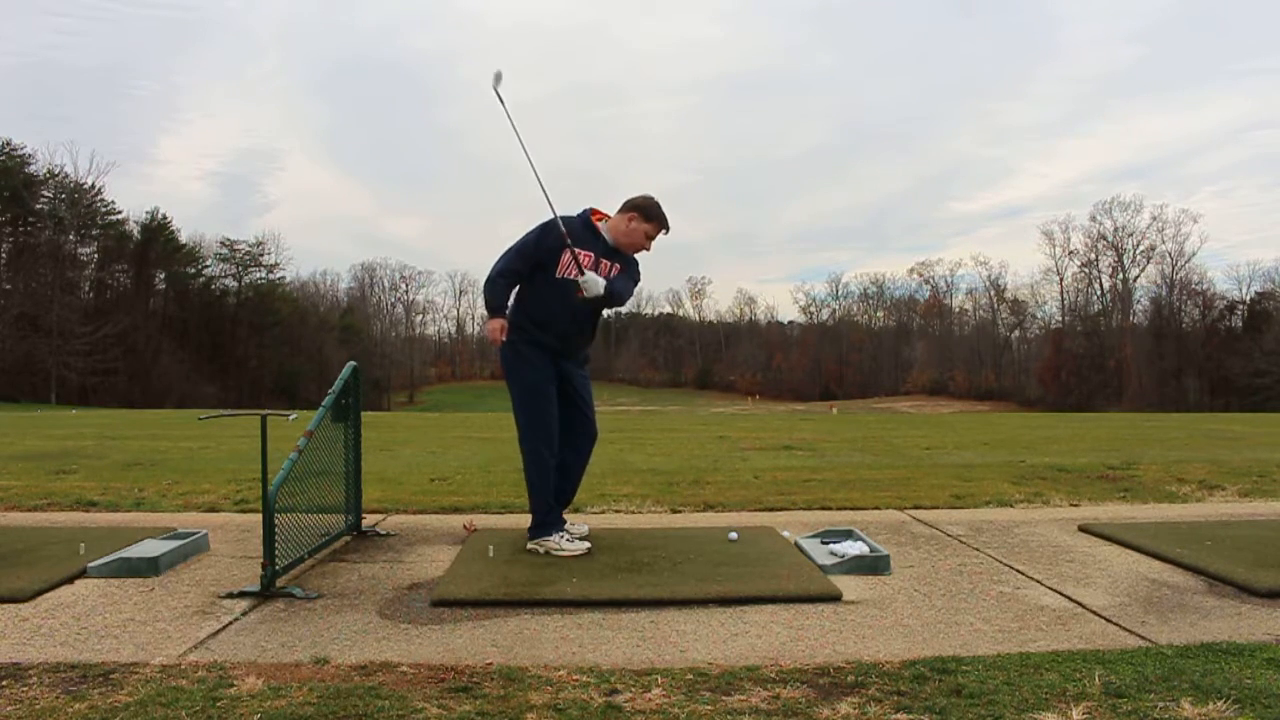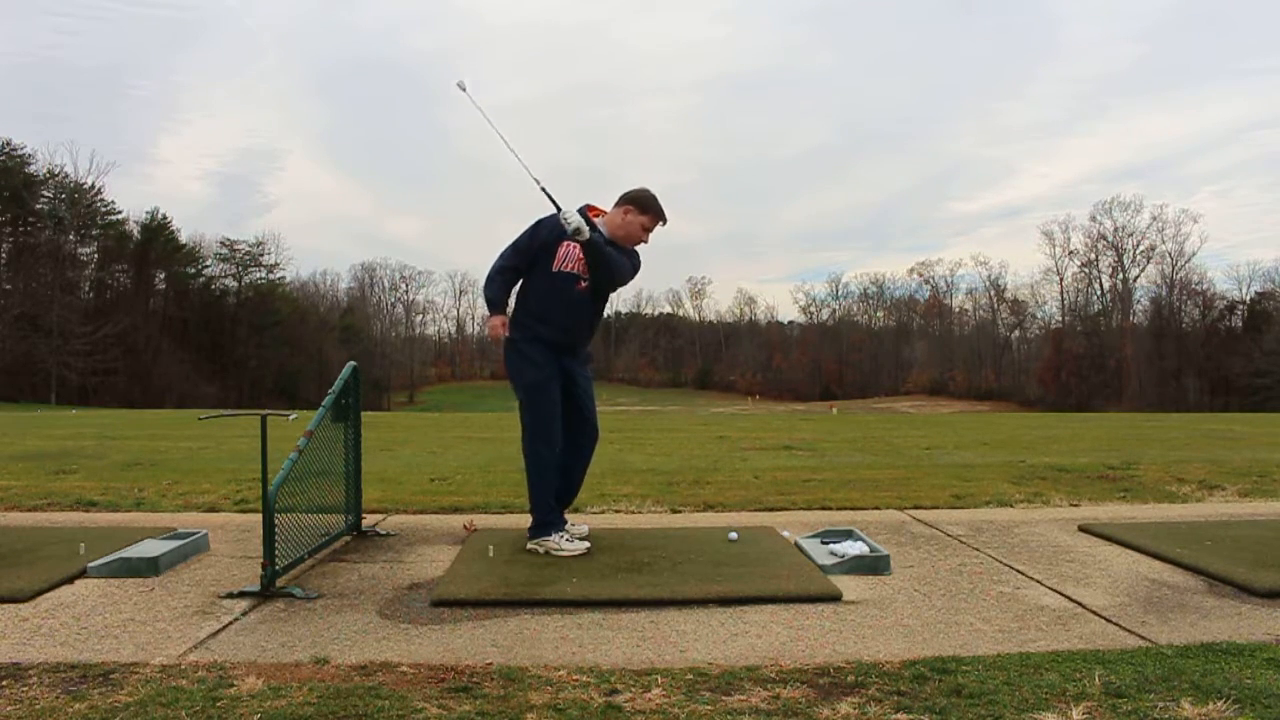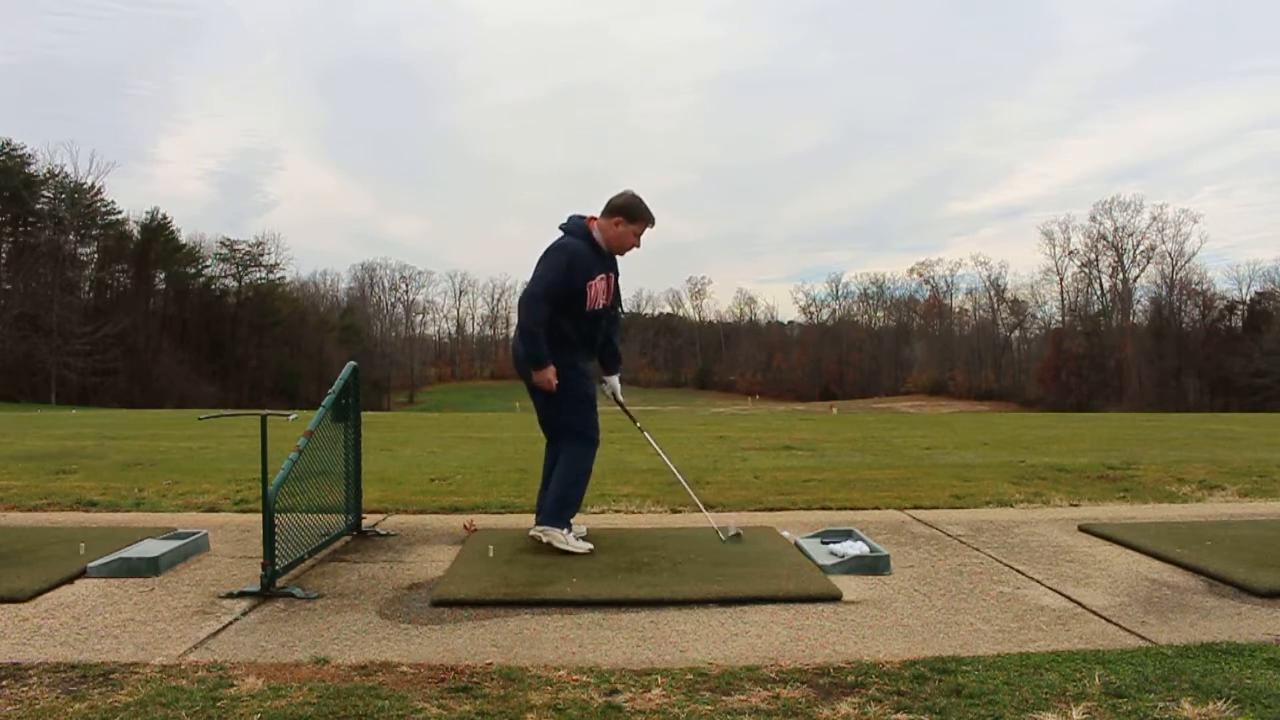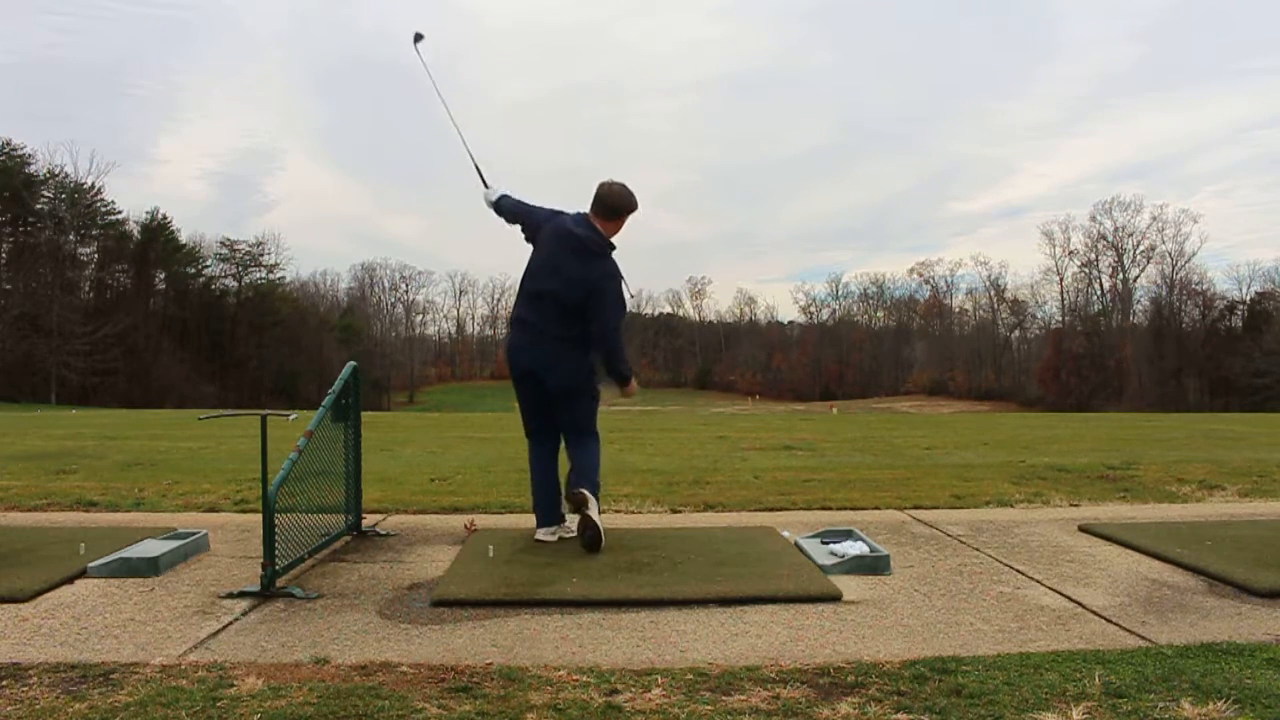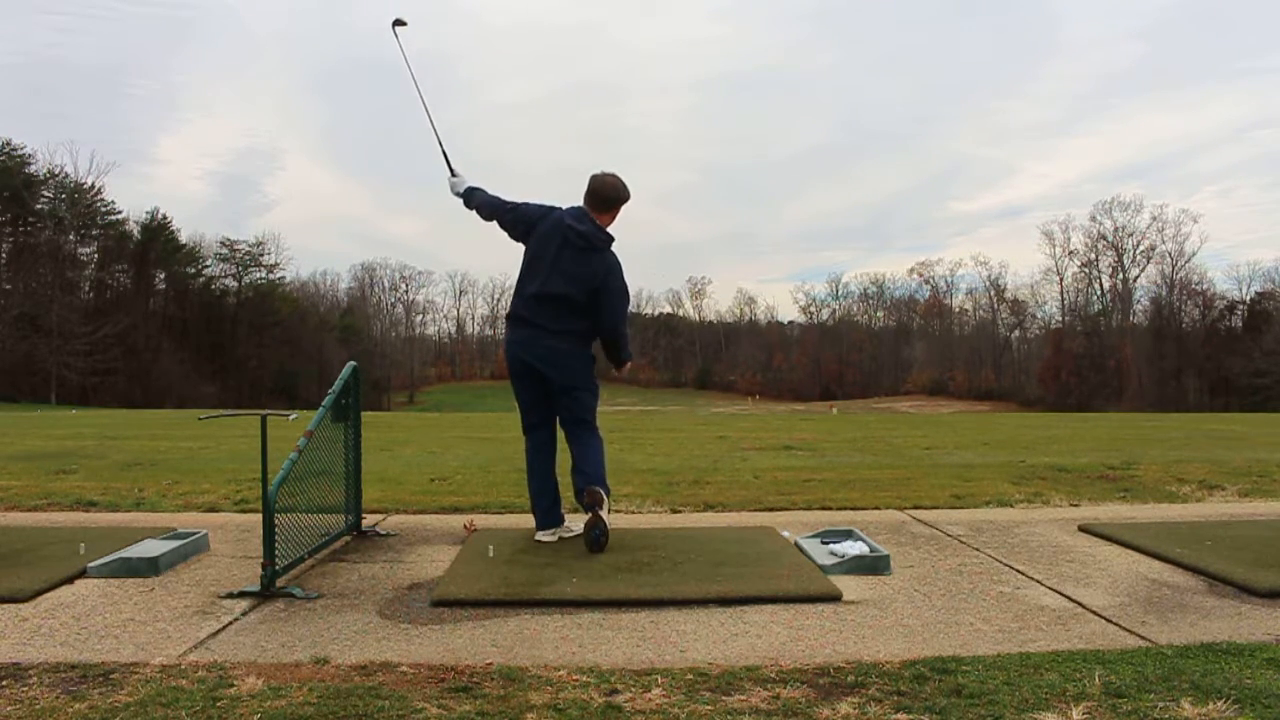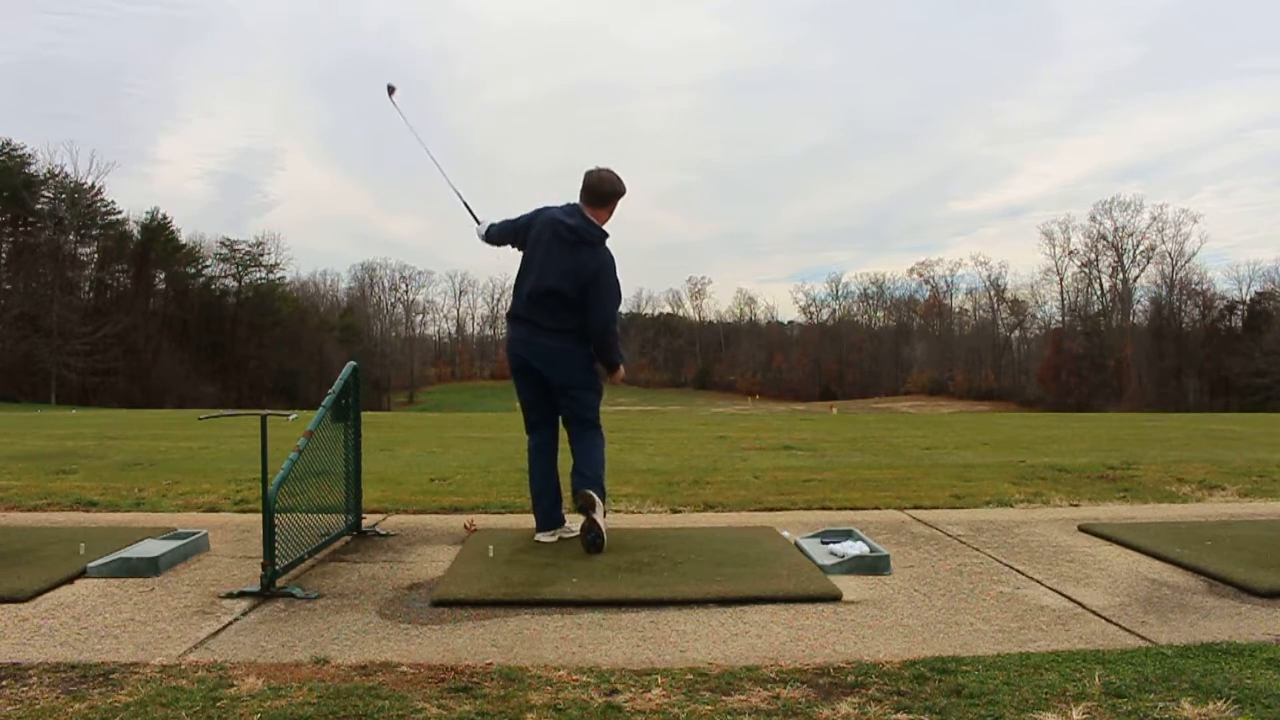
dt=0.4s
person 1, frame 1
left shoulder: (626, 265)
right shoulder: (561, 232)
left elbow: (618, 295)
right elbow: (509, 265)
left wrist: (601, 288)
right wrist: (496, 312)
left hip: (570, 356)
right hip: (527, 347)
left knee: (581, 433)
right knee: (541, 437)
left ankle: (552, 515)
right ankle: (544, 529)
person 1, frame 2
left shoulder: (625, 257)
right shoulder: (555, 228)
left elbow: (610, 274)
right elbow: (508, 263)
left wrist: (587, 237)
right wrist: (497, 309)
left hip: (573, 355)
right hip: (531, 348)
left knee: (583, 434)
right knee: (544, 436)
left ankle: (553, 516)
right ankle: (544, 529)
person 1, frame 3
left shoulder: (606, 259)
right shoulder: (571, 253)
left elbow: (608, 316)
right elbow: (531, 304)
left wrist: (611, 369)
right wrist: (541, 362)
left hip: (565, 359)
right hip: (549, 363)
left knee: (563, 436)
right knee: (581, 437)
left ankle: (551, 516)
right ankle: (553, 522)
person 1, frame 4
left shoulder: (553, 225)
right shoulder: (603, 269)
left elbow: (519, 211)
right elbow: (607, 332)
left wrist: (497, 198)
right wrist: (623, 377)
left hip: (521, 347)
right hip: (564, 358)
left knee: (540, 435)
right knee: (581, 434)
left ankle: (548, 519)
right ankle: (585, 492)
person 1, frame 5
left shoulder: (545, 221)
right shoulder: (605, 263)
left elbow: (498, 208)
right elbow: (612, 324)
left wrist: (466, 190)
right wrist: (621, 360)
left hip: (521, 344)
right hip: (566, 354)
left knee: (538, 433)
right knee: (583, 430)
left ankle: (547, 521)
right ankle: (594, 491)
person 1, frame 6
left shoulder: (543, 221)
right shoulder: (598, 257)
left elbow: (506, 231)
right elbow: (602, 322)
left wrist: (488, 232)
right wrist: (614, 363)
left hip: (522, 342)
right hip: (566, 351)
left knee: (540, 432)
right knee: (585, 429)
left ankle: (547, 521)
right ankle: (591, 492)
